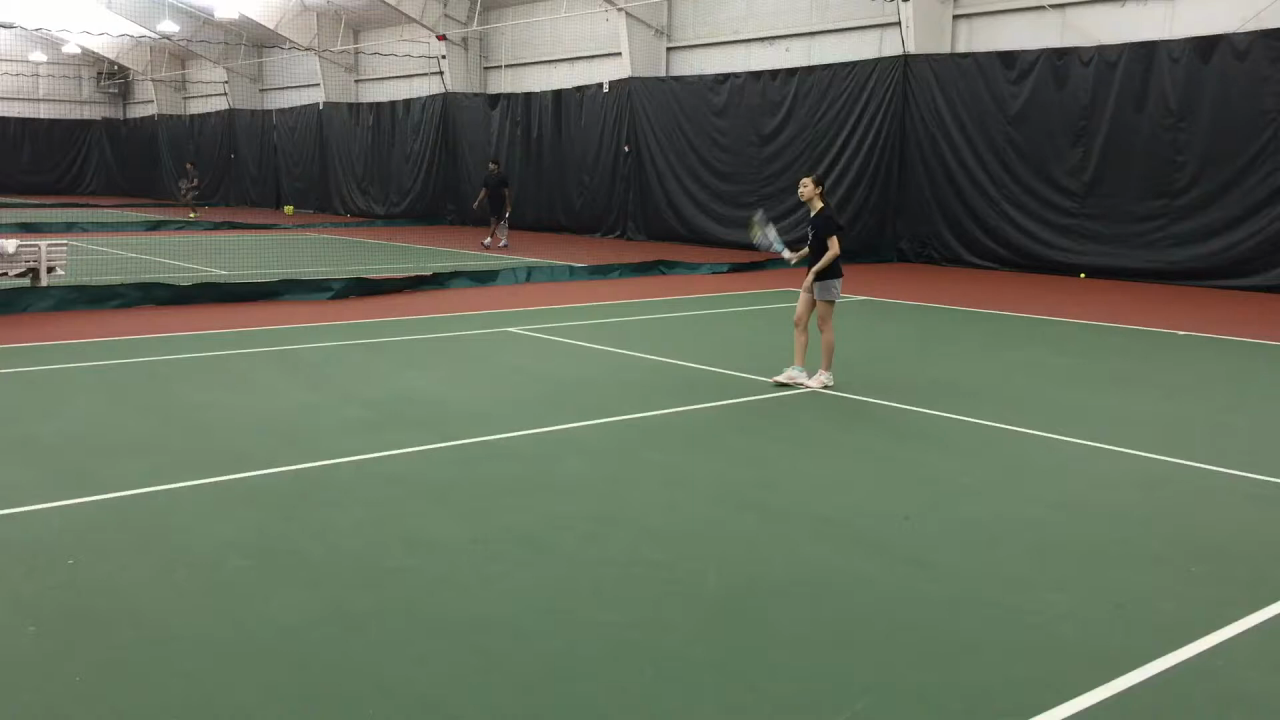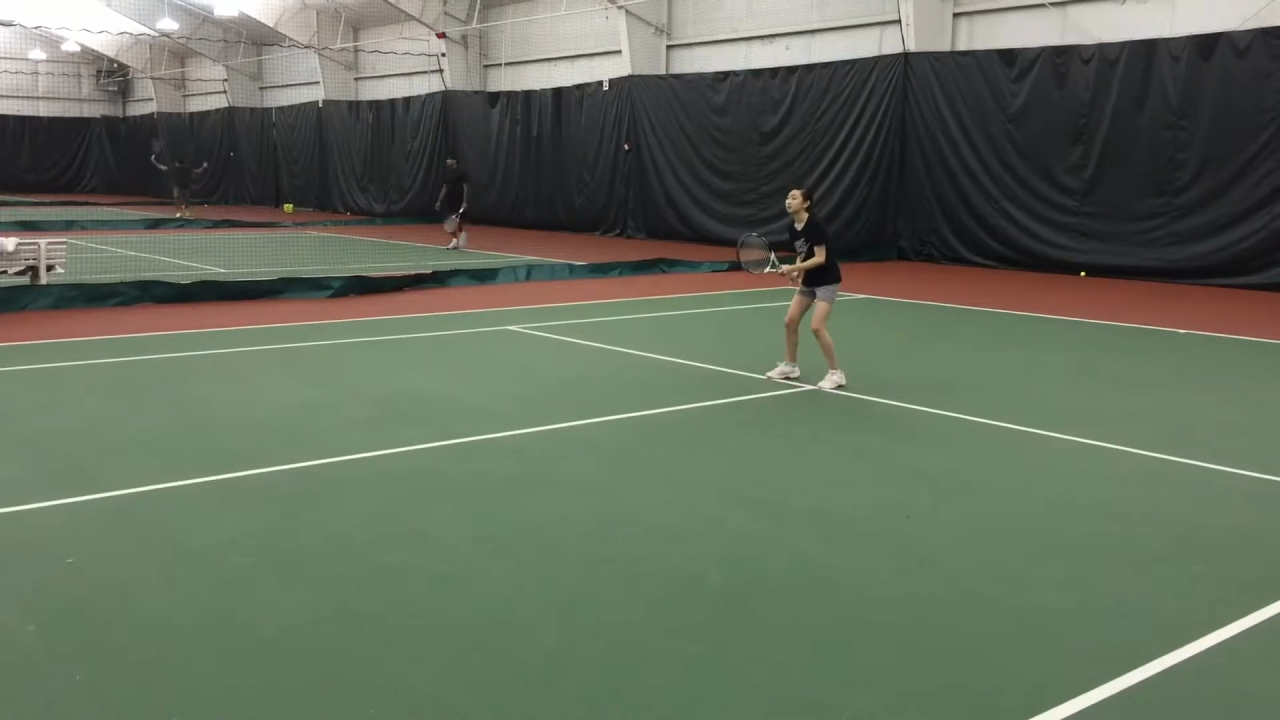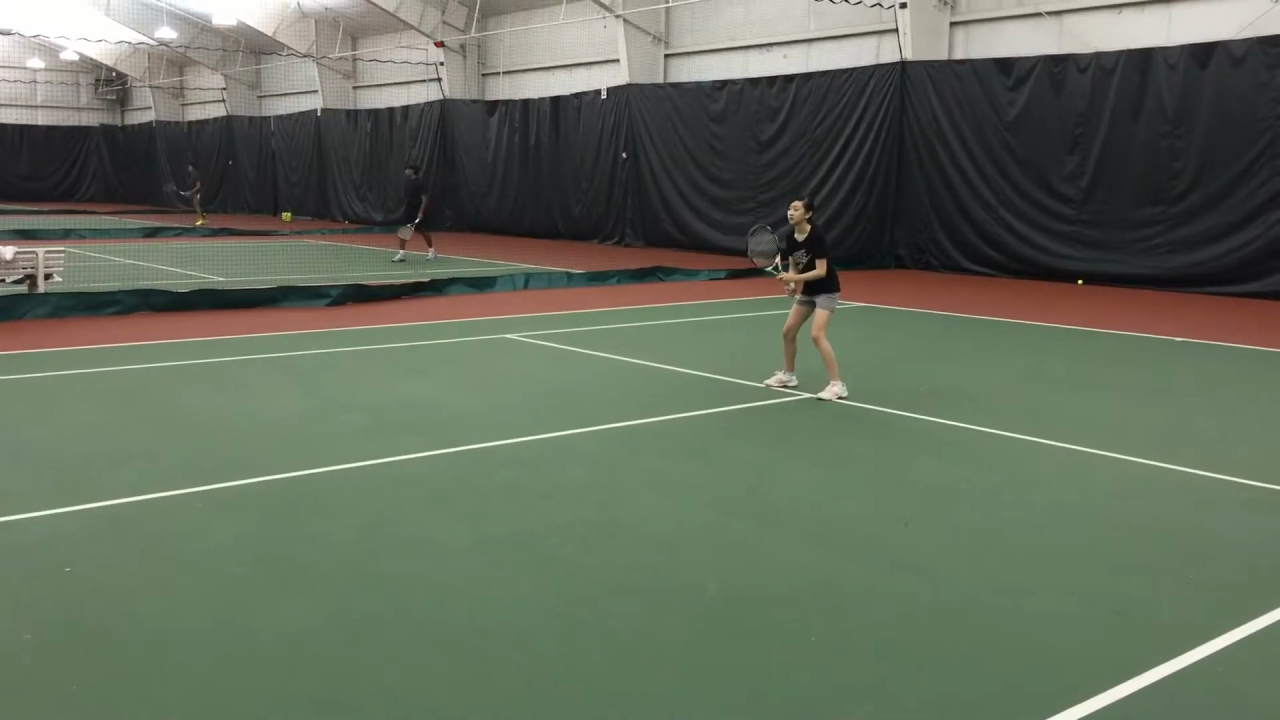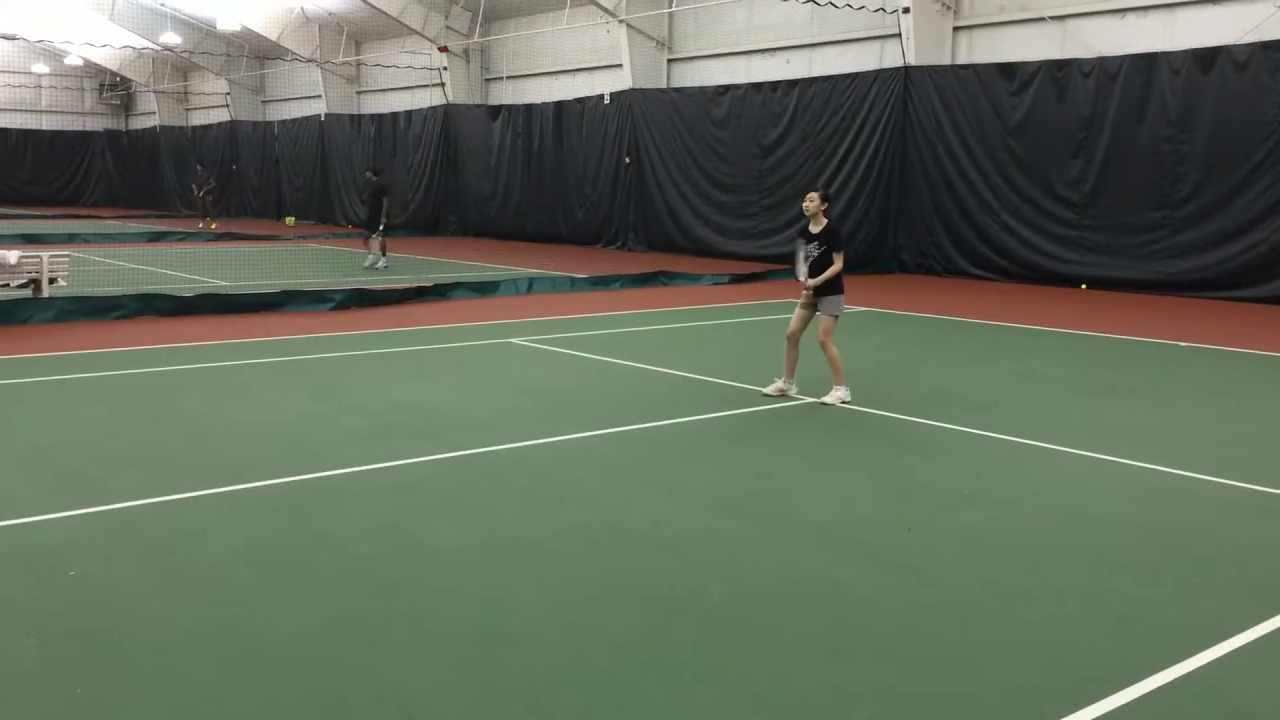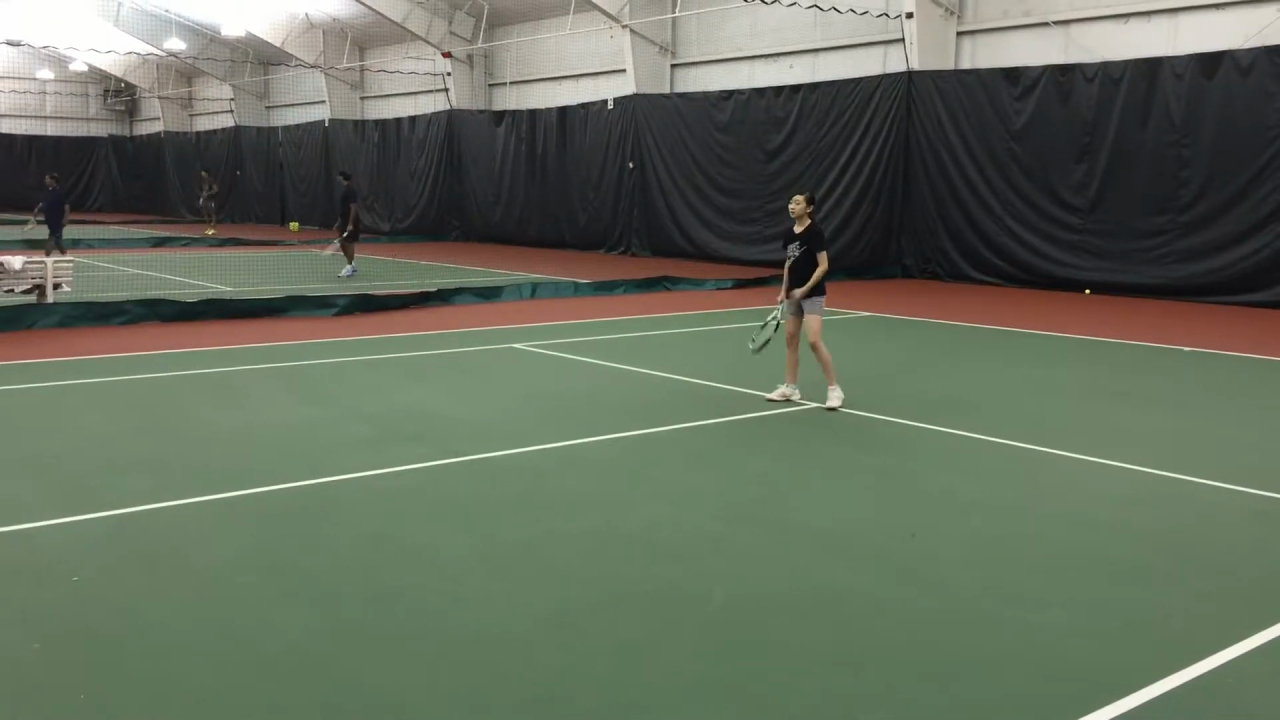
dt=1s
person 1, frame 1
left shoulder: (825, 215)
right shoulder: (813, 214)
left elbow: (835, 250)
left wrist: (812, 272)
right wrist: (798, 255)
left hip: (827, 277)
right hip: (814, 277)
left knee: (824, 325)
right knee: (799, 321)
left ankle: (825, 374)
right ankle: (797, 371)
person 1, frame 2
left shoulder: (815, 225)
right shoulder: (792, 227)
left elbow: (820, 259)
left wrist: (793, 268)
right wrist: (796, 273)
left hip: (827, 280)
right hip: (809, 281)
left knee: (817, 327)
right knee: (790, 321)
left ankle: (835, 373)
right ankle: (790, 366)
person 1, frame 3
left shoulder: (817, 237)
right shoulder: (790, 238)
left elbow: (821, 271)
right elbow: (793, 267)
left wrist: (794, 278)
right wrist: (791, 284)
left hip: (826, 291)
right hip: (807, 291)
left knee: (817, 335)
right knee: (788, 331)
left ankle: (837, 385)
right ankle: (788, 375)
person 1, frame 4
left shoulder: (832, 231)
right shoulder: (803, 232)
left elbow: (838, 265)
right elbow: (804, 264)
left wrist: (817, 281)
right wrist: (805, 287)
left hip: (830, 293)
right hip: (810, 293)
left knee: (825, 340)
right knee: (792, 335)
left ankle: (841, 389)
right ankle: (787, 382)
person 1, frame 5
left shoulder: (815, 232)
right shoulder: (789, 233)
left elbow: (823, 265)
left wrist: (805, 289)
right wrist: (783, 291)
left hip: (812, 294)
right hip: (794, 294)
left knee: (814, 342)
right knee: (791, 339)
left ankle: (834, 389)
right ankle: (790, 387)
